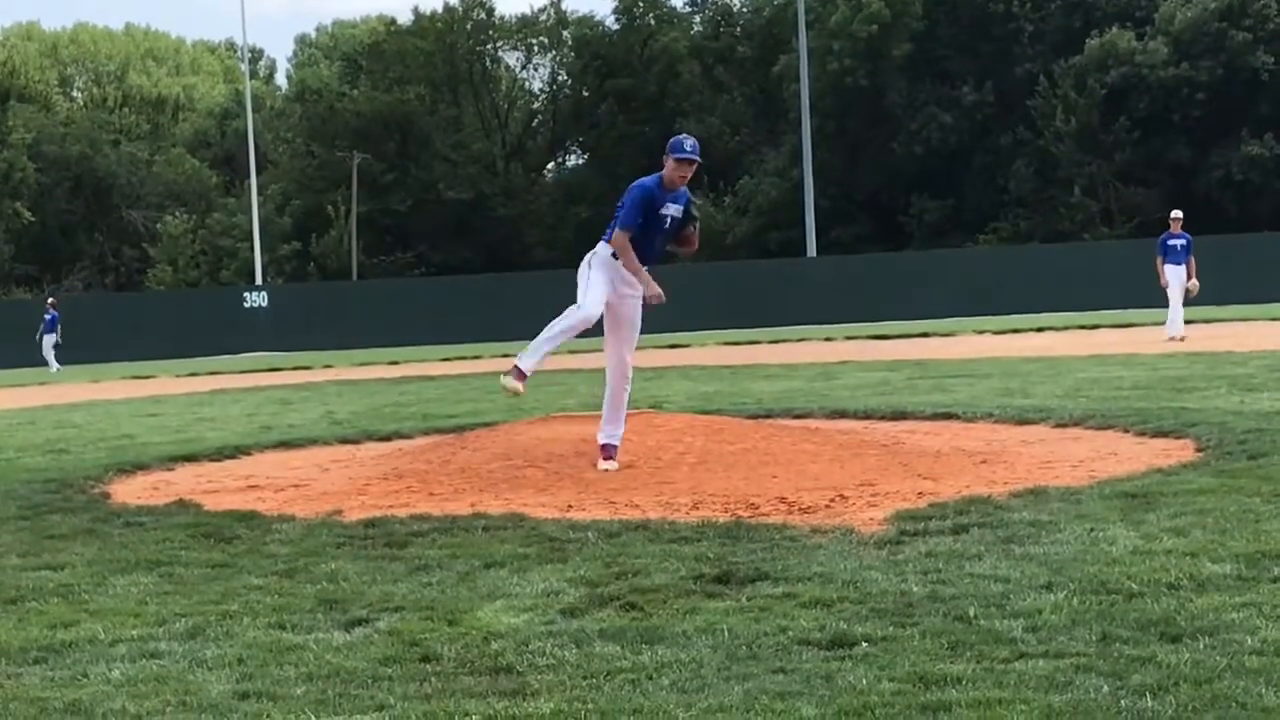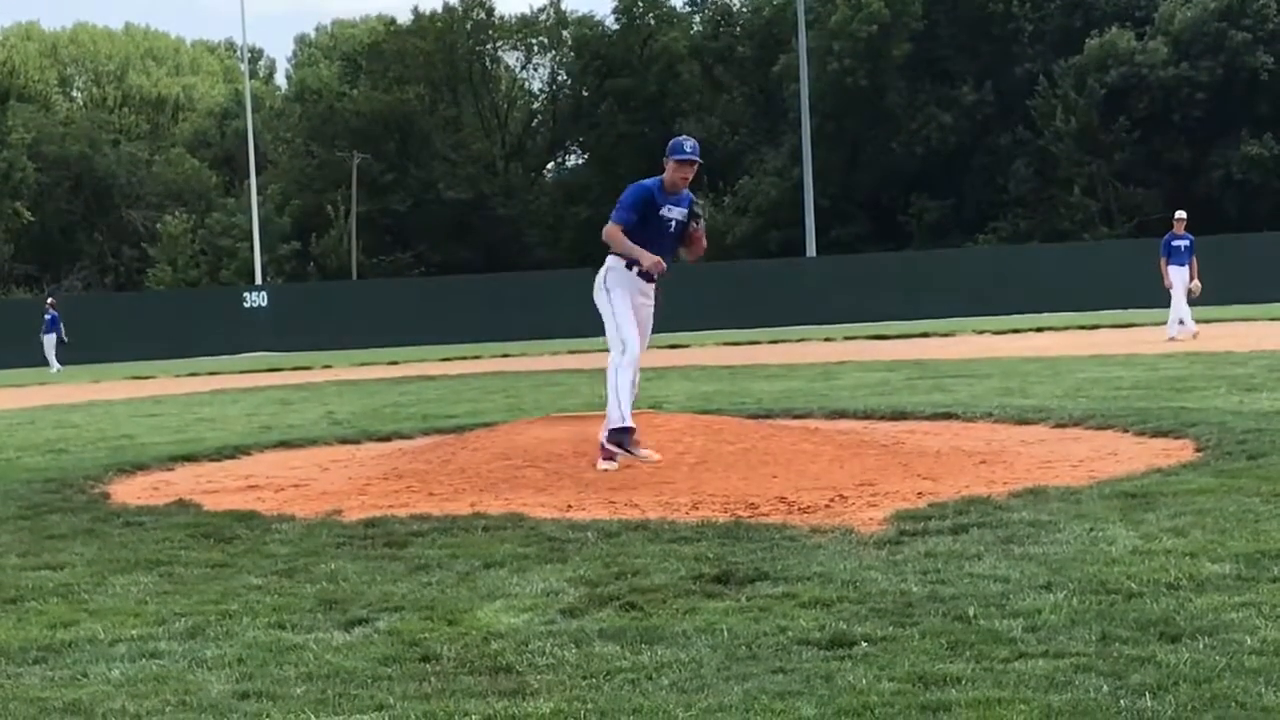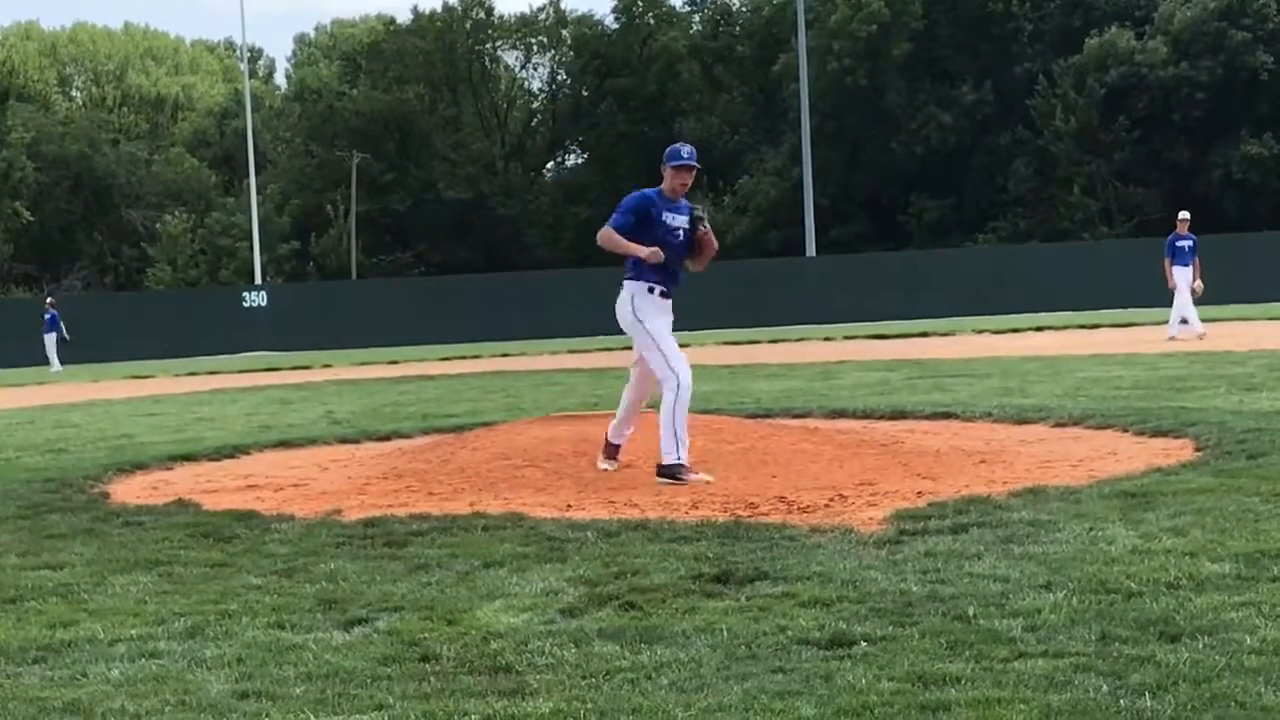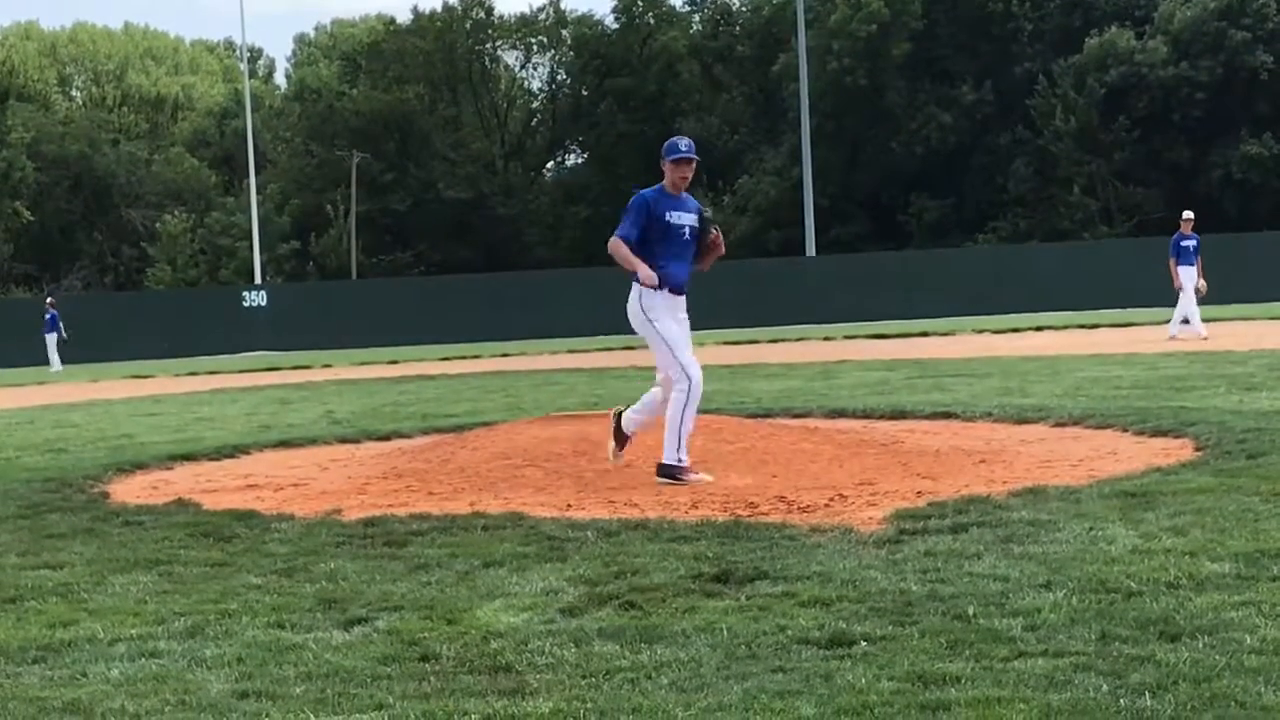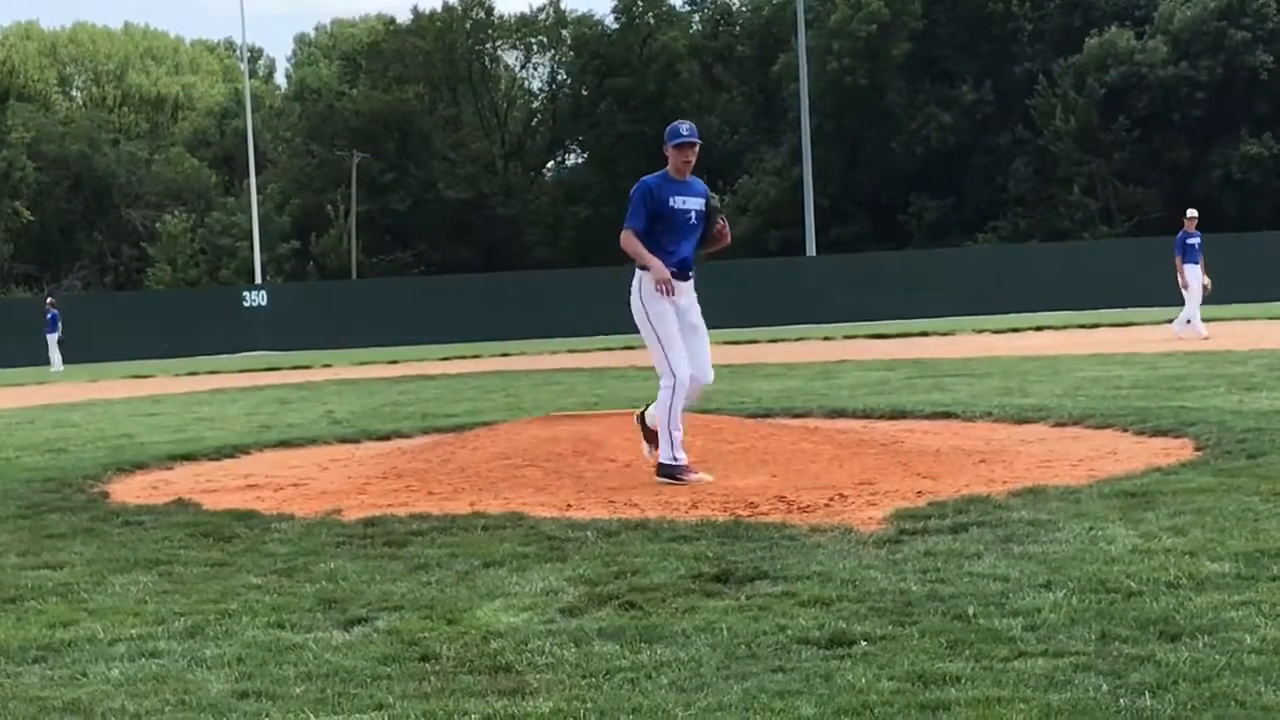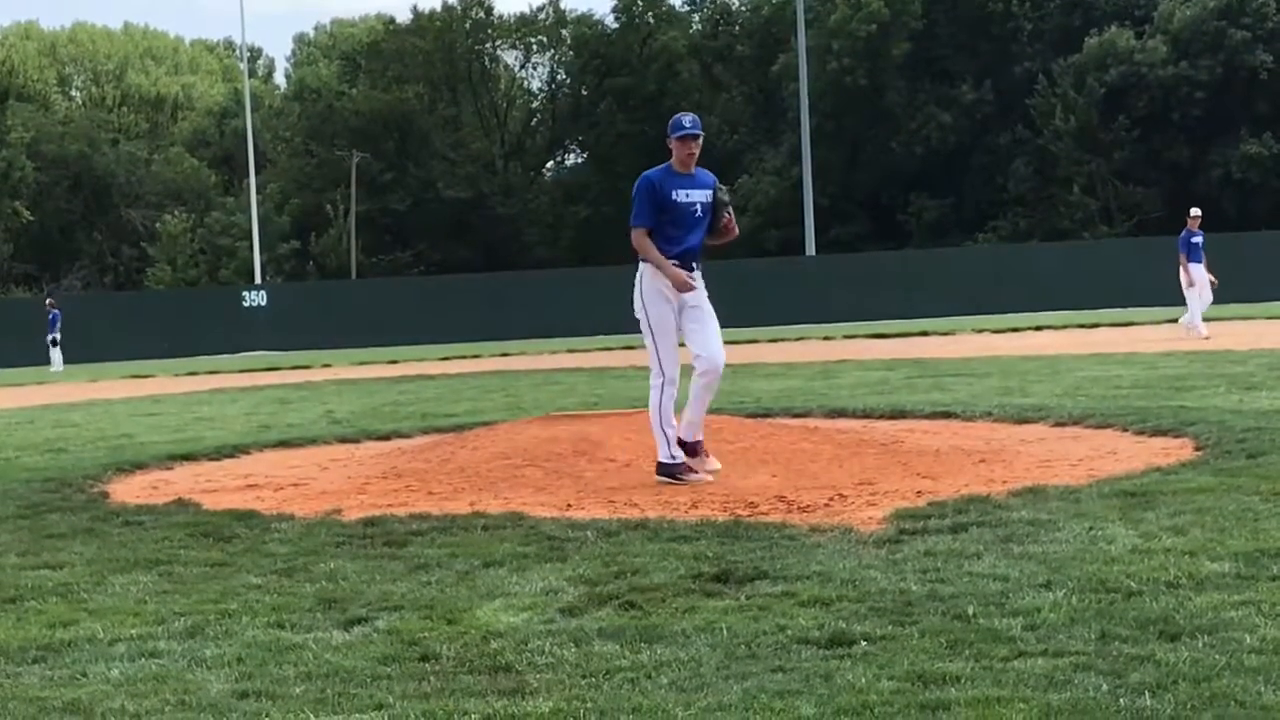
dt=0.1s
person 1, frame 1
left shoulder: (683, 199)
right shoulder: (643, 190)
left elbow: (681, 244)
right elbow: (619, 239)
left wrist: (690, 238)
right wrist: (646, 281)
left hip: (634, 278)
right hip: (606, 263)
left knee: (620, 365)
right knee: (586, 312)
left ankle: (609, 441)
right ankle: (522, 367)
person 1, frame 2
left shoulder: (688, 201)
right shoulder: (643, 191)
left elbow: (689, 253)
right elbow: (610, 232)
left wrist: (699, 239)
right wrist: (640, 254)
left hip: (646, 288)
right hip: (618, 279)
left knee: (630, 368)
right knee: (626, 346)
left ankle: (611, 443)
right ankle: (620, 430)
person 1, frame 3
left shoulder: (687, 211)
right shoulder: (642, 200)
left elbow: (697, 265)
right elbow: (604, 236)
left wrist: (708, 246)
right wrist: (638, 249)
left hip: (663, 304)
right hip: (639, 300)
left knee: (644, 384)
right knee: (679, 376)
left ankle: (614, 440)
right ankle: (672, 462)
person 1, frame 4
left shoulder: (693, 207)
right shoulder: (646, 201)
left elbow: (700, 265)
right elbow: (615, 245)
left wrist: (714, 249)
right wrist: (640, 268)
left hip: (677, 303)
right hip: (650, 303)
left knee: (673, 385)
right knee: (689, 379)
left ankle: (625, 422)
right ankle: (672, 463)
person 1, frame 5
left shoulder: (701, 191)
right shoulder: (649, 187)
right elbow: (627, 237)
left wrist: (721, 237)
right wrist: (654, 265)
left hip: (685, 291)
right hip: (652, 290)
left knee: (701, 375)
right knee: (678, 375)
left ankle: (652, 420)
right ankle: (670, 461)
person 1, frame 6
left shoulder: (709, 182)
right shoulder: (651, 182)
right elbow: (638, 238)
left wrist: (728, 231)
right wrist: (670, 272)
left hip: (692, 281)
right hip: (656, 281)
left knee: (713, 360)
right knee: (665, 373)
left ankle: (690, 437)
right ankle: (669, 459)
